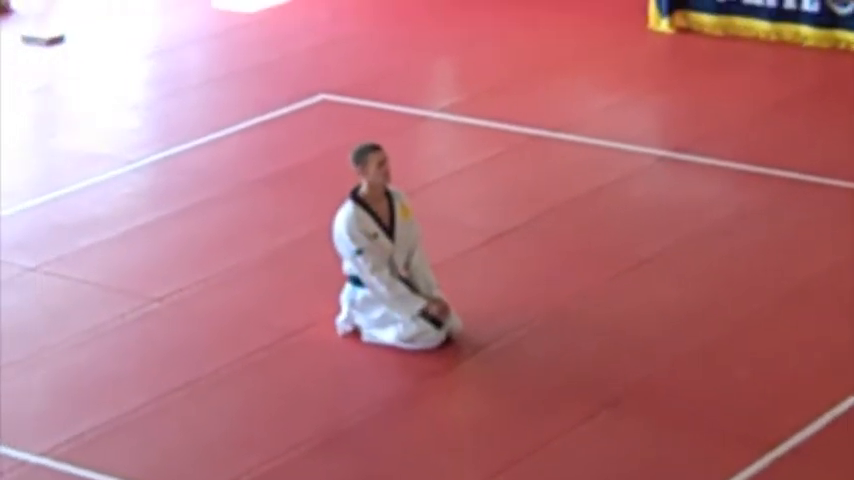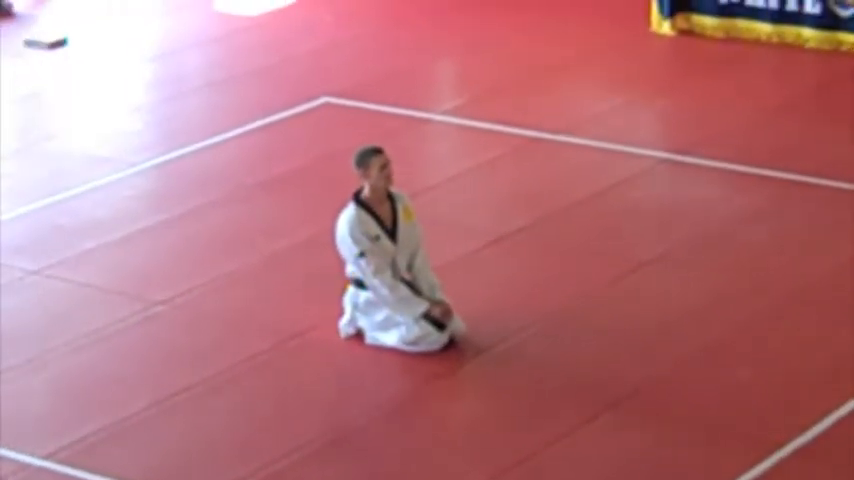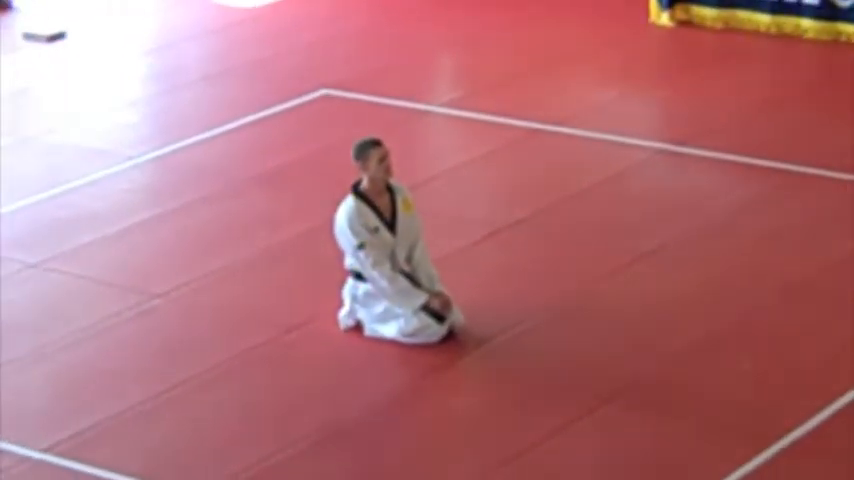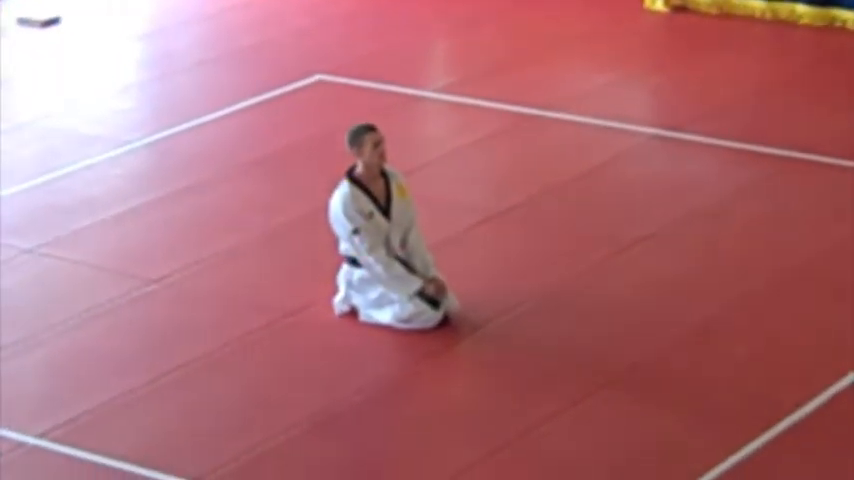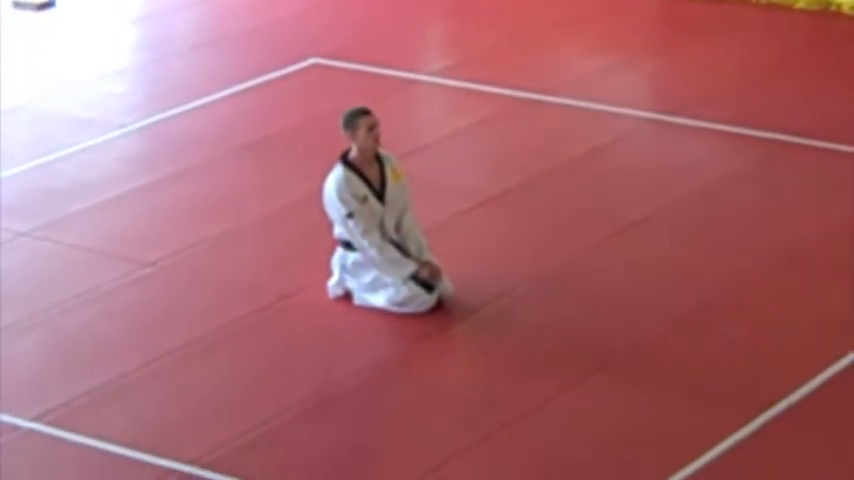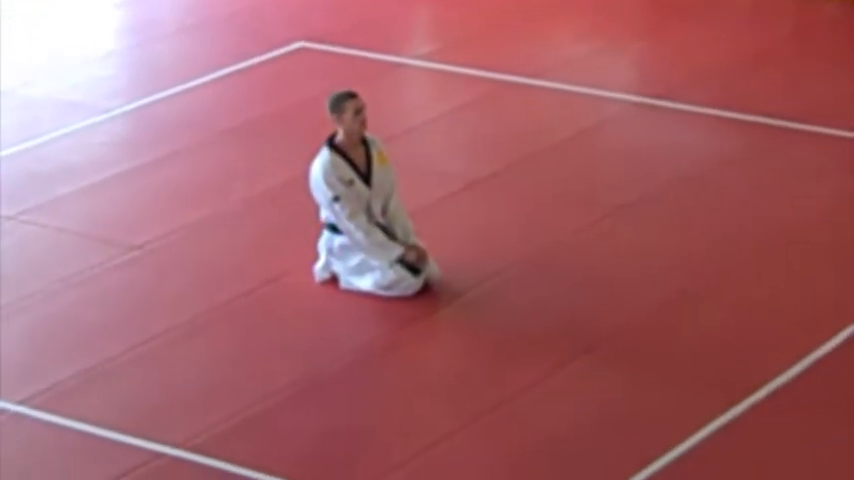
dt=0.2s
person 1, frame 1
left shoulder: (397, 199)
right shoulder: (349, 220)
left elbow: (415, 252)
right elbow: (375, 276)
left wrist: (432, 294)
right wrist: (423, 305)
left hip: (401, 283)
right hip: (371, 294)
left knee: (450, 325)
right knee: (431, 335)
right ankle: (361, 320)
person 1, frame 2
left shoulder: (400, 201)
right shoulder: (352, 223)
left elbow: (417, 255)
right elbow: (378, 279)
left wrist: (435, 297)
right wrist: (426, 308)
left hip: (404, 285)
right hip: (374, 297)
left knee: (453, 328)
right knee: (433, 337)
right ankle: (364, 322)
person 1, frame 3
left shoulder: (399, 193)
right shoulder: (351, 215)
left elbow: (416, 246)
right elbow: (377, 271)
left wrist: (434, 288)
right wrist: (424, 300)
left hip: (404, 277)
right hip: (374, 289)
left knee: (453, 319)
right knee: (433, 329)
right ankle: (363, 314)
person 1, frame 4
left shoulder: (393, 179)
right shoulder: (345, 201)
left elbow: (411, 232)
right elbow: (371, 256)
left wrist: (430, 274)
right wrist: (419, 285)
left hip: (398, 262)
right hip: (369, 275)
left knee: (448, 305)
right knee: (428, 314)
right ankle: (357, 299)
person 1, frame 5
left shoulder: (387, 162)
right shoulder: (339, 184)
left elbow: (405, 216)
right elbow: (366, 240)
left wrist: (424, 258)
right wrist: (413, 269)
left hip: (392, 246)
right hip: (363, 258)
left knee: (442, 288)
right knee: (422, 298)
right ankle: (352, 283)
person 1, frame 6
left shoulder: (374, 146)
right shoulder: (326, 168)
left elbow: (391, 199)
right elbow: (352, 224)
left wrist: (410, 241)
right wrist: (400, 253)
left hip: (379, 229)
right hip: (349, 242)
left knee: (429, 273)
right knee: (408, 281)
right ankle: (339, 267)
